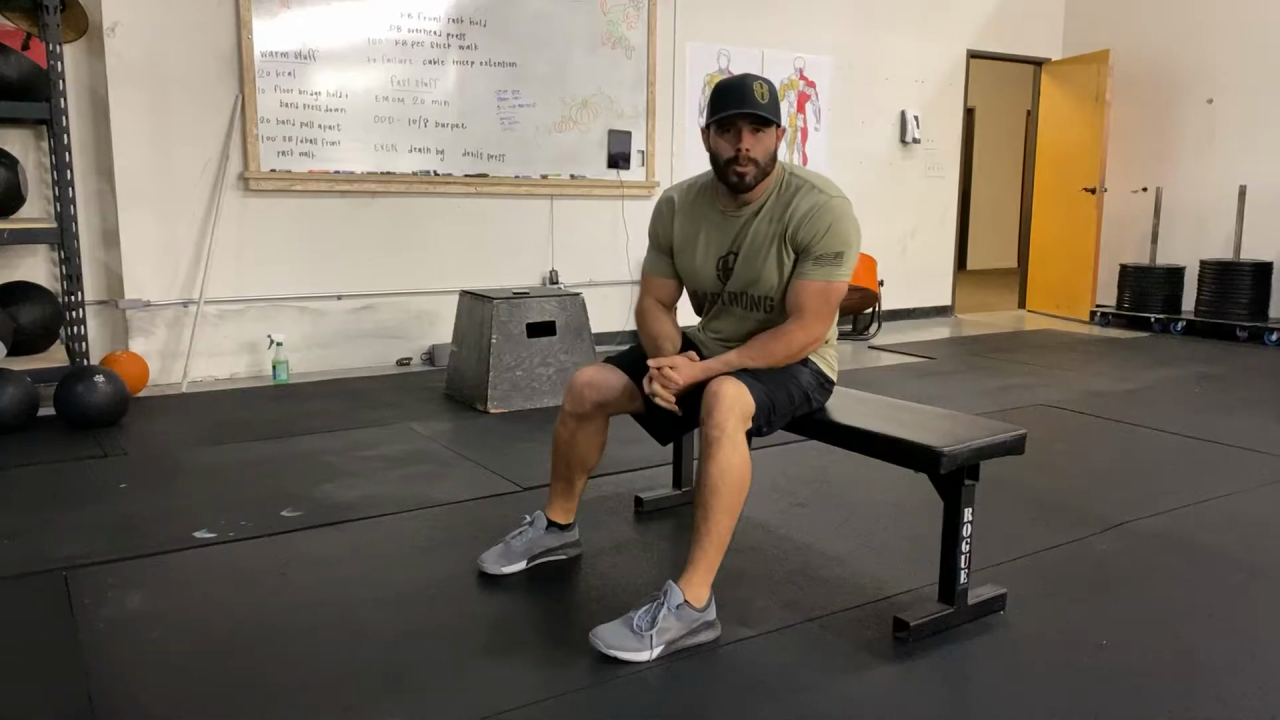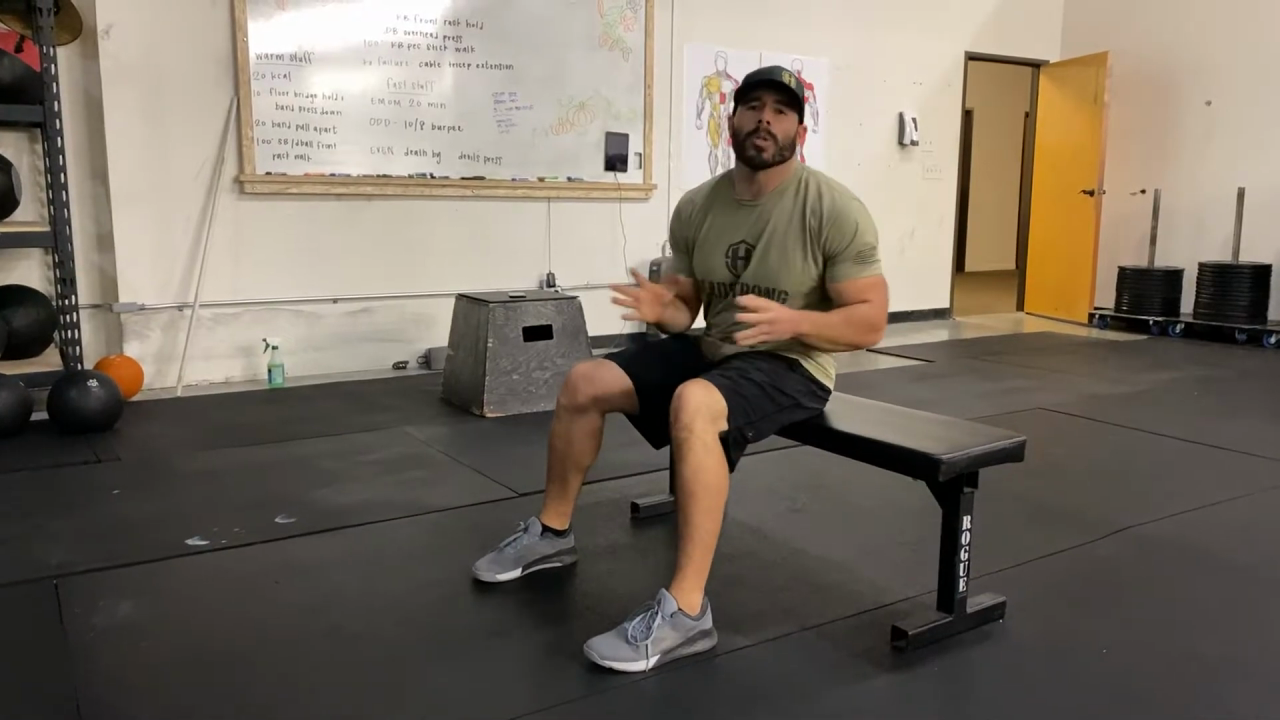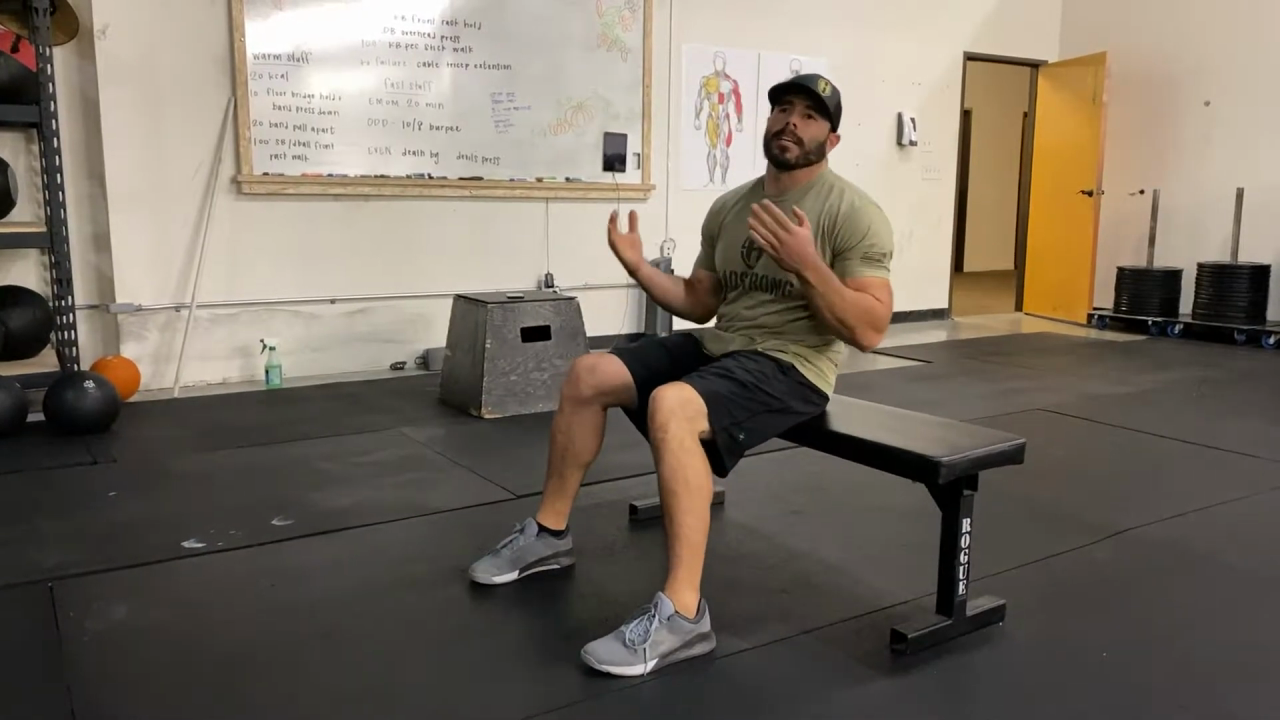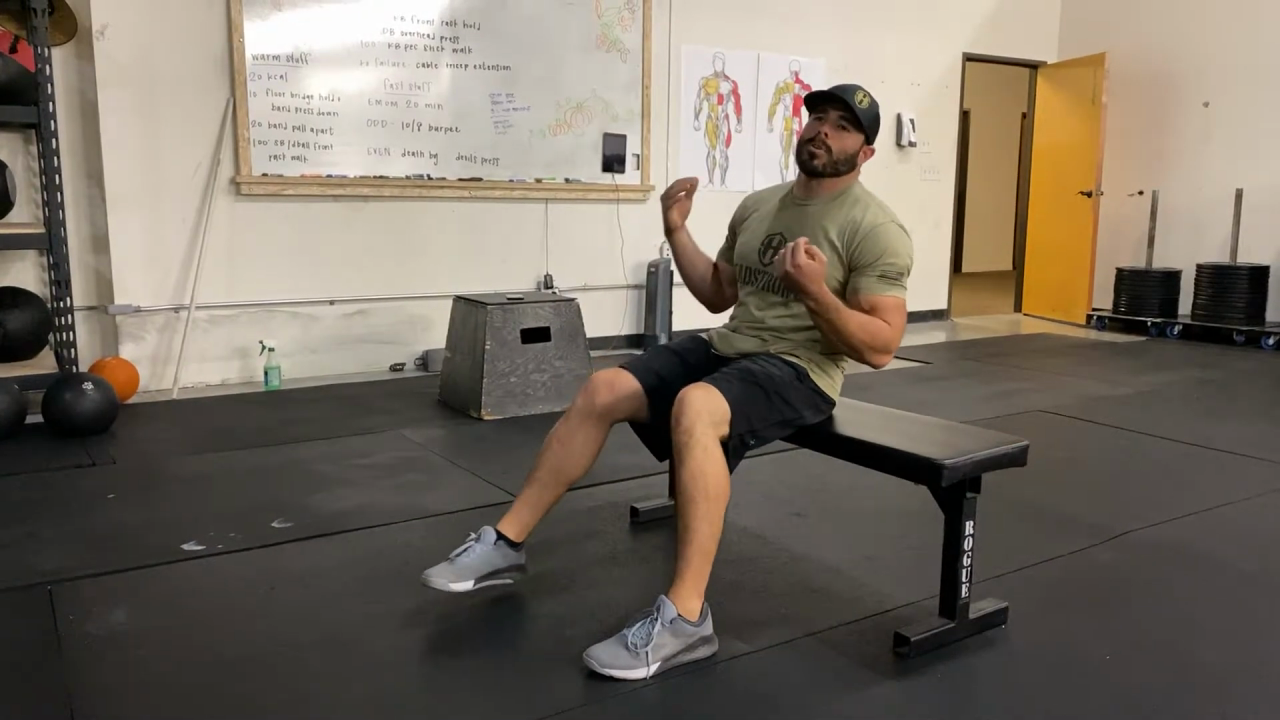
dt=0.7s
person 1, frame 1
left shoulder: (821, 209)
right shoulder: (677, 205)
left elbow: (805, 331)
right elbow: (654, 302)
left wrist: (701, 371)
right wrist: (670, 359)
left hip: (793, 362)
right hip: (708, 347)
left knee: (723, 400)
right knee: (586, 387)
left ankle: (690, 603)
right ankle: (556, 526)
person 1, frame 2
left shoulder: (835, 210)
right shoulder: (697, 206)
left elbow: (868, 323)
right elbow: (685, 309)
left wrist: (792, 321)
right wrist: (661, 309)
left hip: (791, 365)
right hip: (711, 348)
left knee: (693, 405)
right knee: (584, 382)
left ankle: (685, 610)
right ankle: (552, 532)
person 1, frame 3
left shoulder: (852, 214)
right shoulder: (730, 206)
left elbow: (868, 330)
right elbow: (700, 304)
left wrist: (806, 264)
right wrist: (637, 266)
left hip: (789, 366)
right hip: (720, 345)
left knee: (670, 407)
right knee: (587, 375)
left ankle: (682, 613)
right ankle: (549, 533)
person 1, frame 4
left shoulder: (874, 228)
right shoulder: (758, 204)
left elbow: (879, 348)
right elbow: (718, 295)
left wrist: (814, 290)
right wrist: (677, 232)
left hip: (799, 371)
right hip: (729, 346)
left knee: (693, 408)
right knee: (601, 392)
left ankle: (685, 616)
right ankle: (506, 543)
